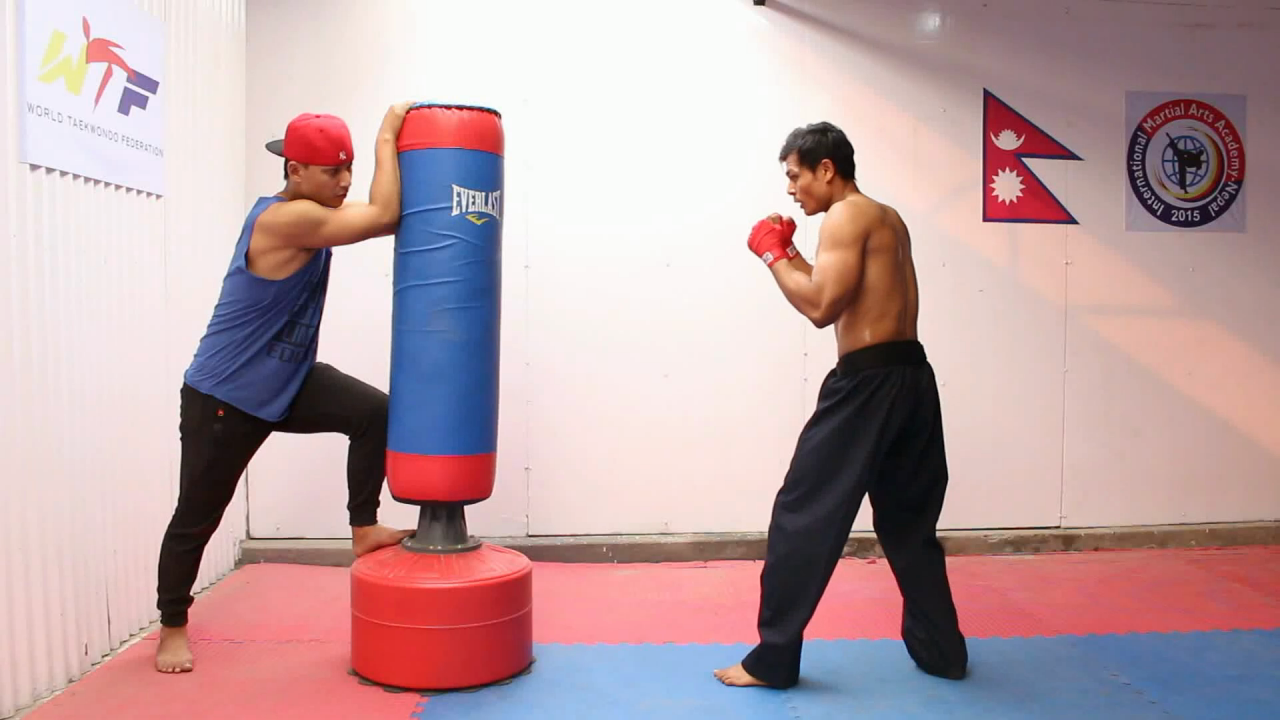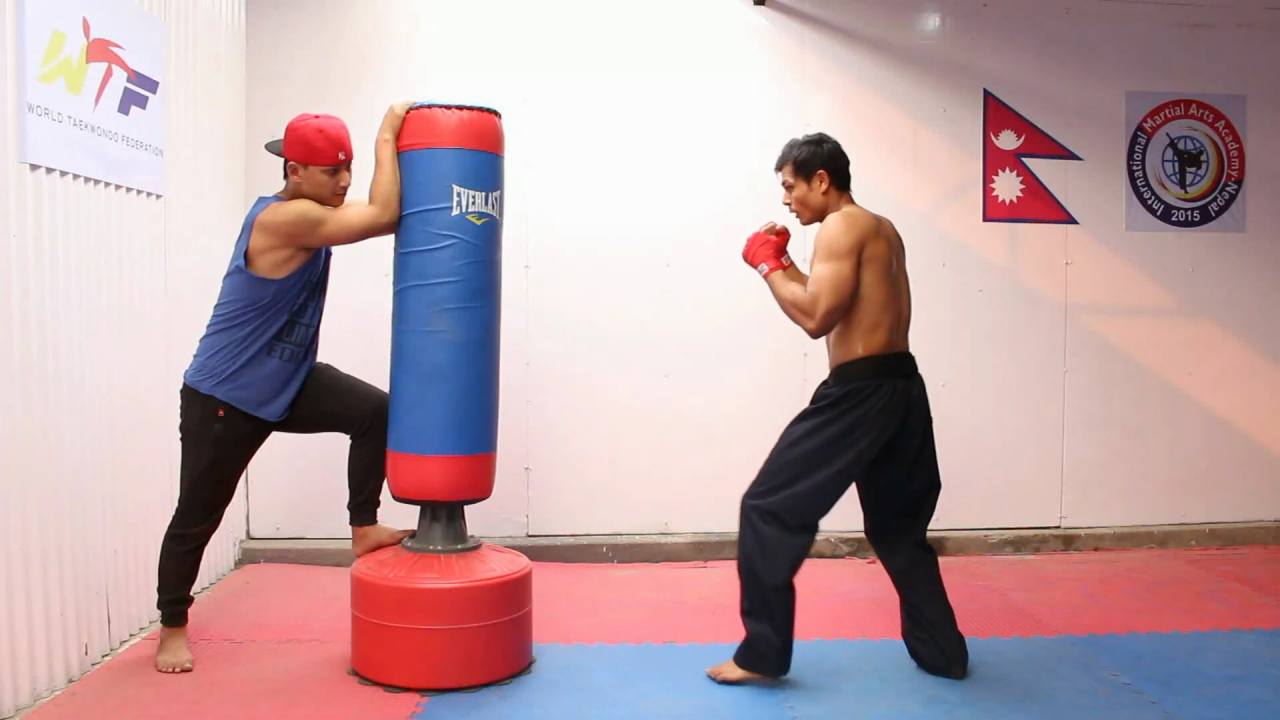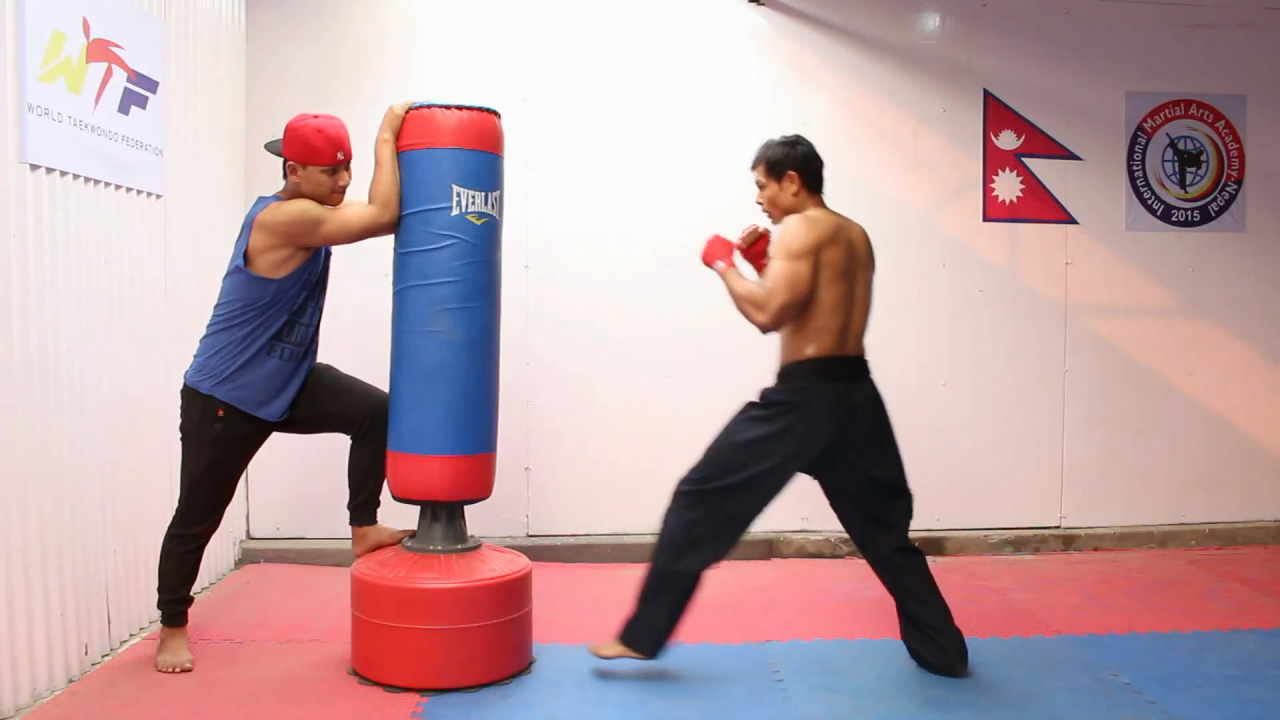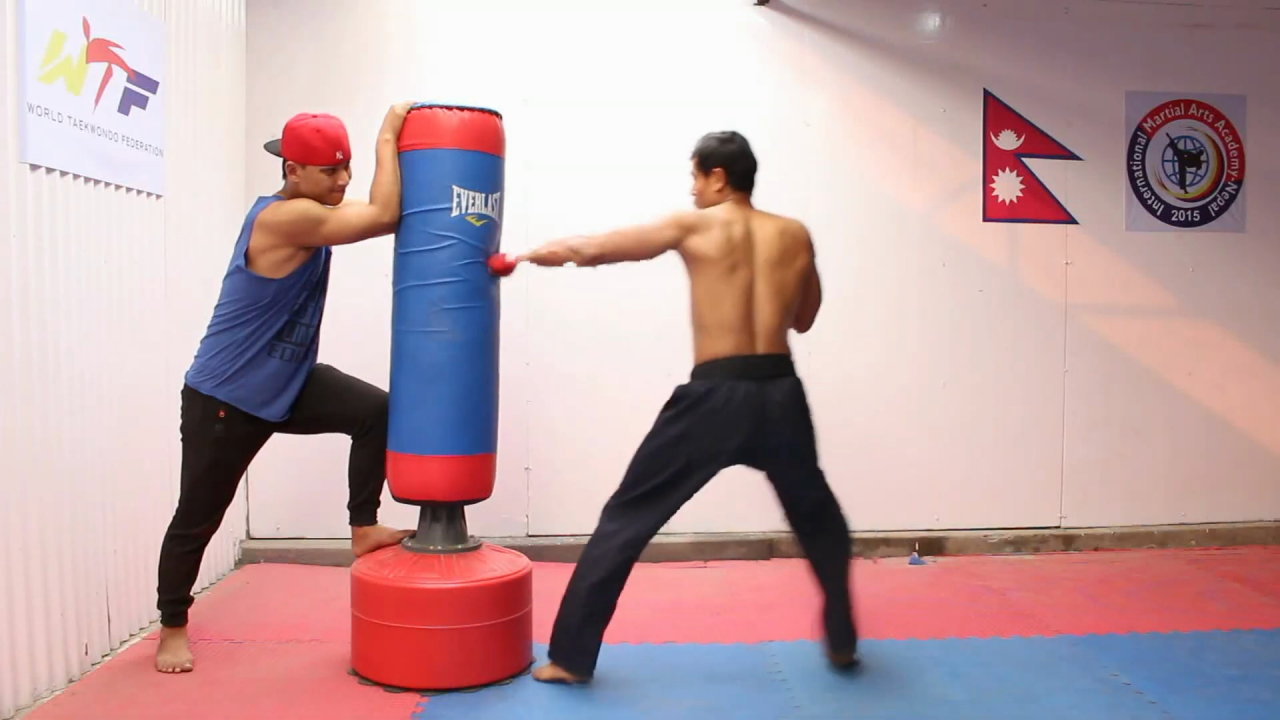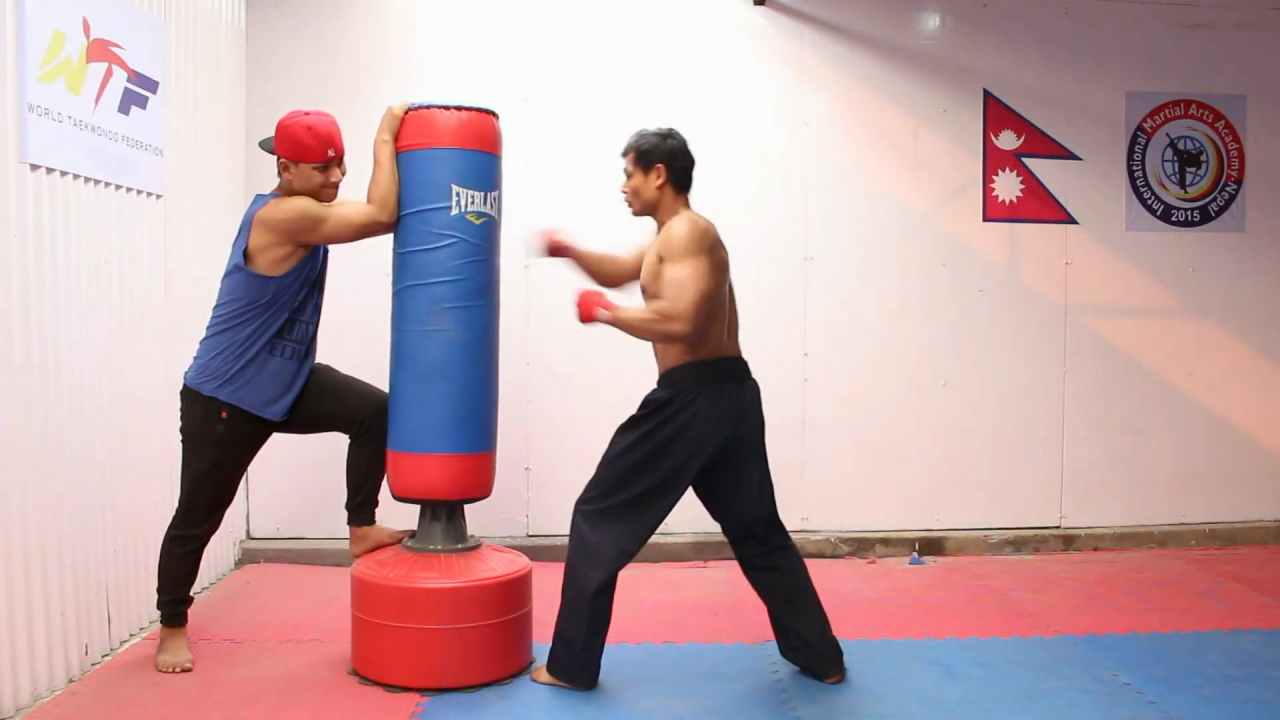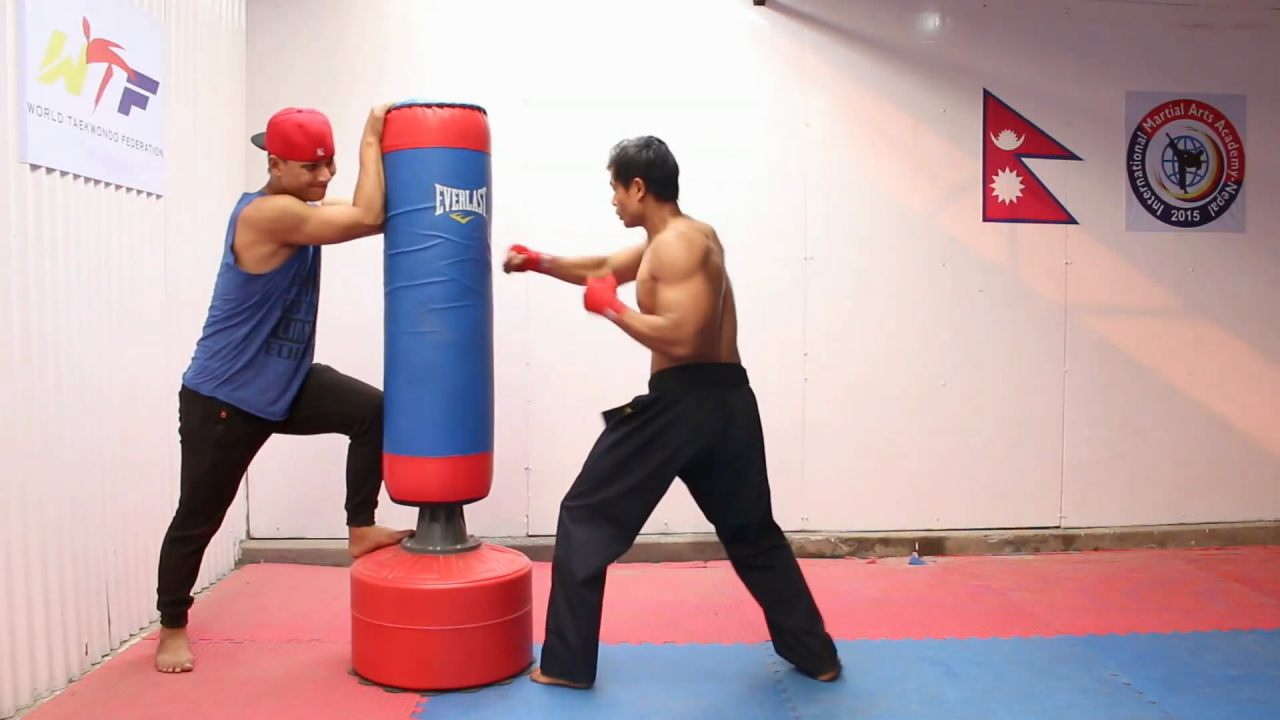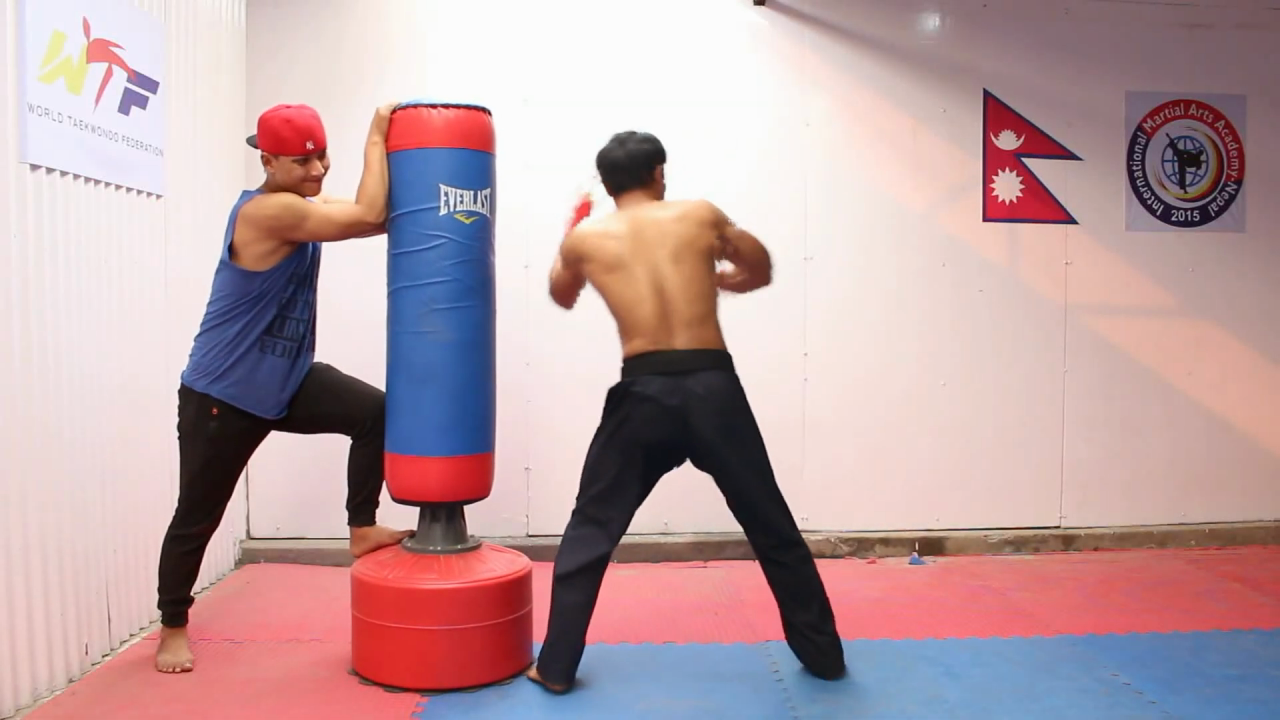
dt=0.7s
person 1, frame 1
left shoulder: (315, 212)
right shoulder: (284, 220)
left elbow: (381, 216)
right elbow: (381, 218)
right wrist: (388, 136)
left hip: (289, 381)
right hip: (223, 395)
left knee: (374, 413)
right knee: (198, 516)
left ankle: (363, 529)
right ankle: (173, 628)
person 1, frame 2
left shoulder: (314, 212)
right shoulder: (282, 219)
left elbow: (383, 216)
right elbow: (380, 217)
right wrist: (388, 135)
left hip: (289, 382)
right hip: (223, 395)
left knee: (375, 412)
right knee: (198, 517)
left ankle: (363, 529)
right ankle: (172, 628)
person 1, frame 3
left shoulder: (313, 211)
right shoulder: (282, 218)
left elbow: (382, 215)
right elbow: (381, 217)
right wrist: (388, 136)
left hip: (288, 382)
right hip: (224, 395)
left knee: (375, 412)
right knee: (198, 516)
left ankle: (363, 529)
right ankle: (173, 628)
person 1, frame 4
left shoulder: (313, 211)
right shoulder: (282, 218)
left elbow: (383, 215)
right elbow: (382, 217)
right wrist: (389, 136)
left hip: (288, 383)
right hip: (224, 396)
left knee: (376, 412)
right knee: (198, 517)
left ankle: (363, 529)
right ankle: (172, 628)
person 1, frame 5
left shoulder: (310, 209)
right shoulder: (281, 215)
left elbow: (380, 217)
right elbow: (379, 215)
right wrist: (386, 138)
left hip: (287, 383)
right hip: (223, 396)
left knee: (374, 410)
right knee: (198, 517)
left ankle: (361, 529)
right ankle: (172, 628)
person 1, frame 6
left shoulder: (304, 209)
right shoulder: (266, 213)
left elbow: (373, 217)
right elbow: (365, 218)
right wrist: (371, 140)
left hip: (288, 383)
right hip: (223, 396)
left knee: (373, 411)
right knee: (199, 518)
left ankle: (360, 529)
right ankle: (172, 628)
person 1, frame 7
left shoulder: (305, 204)
right shoulder: (267, 211)
left elbow: (376, 218)
right elbow: (367, 216)
right wrist: (376, 139)
left hip: (288, 381)
right hip: (221, 394)
left knee: (374, 412)
right knee: (197, 517)
left ankle: (362, 530)
right ankle: (173, 629)
person 2, frame 1
left shoulder: (846, 216)
right shoulder: (888, 218)
left elbow: (821, 307)
left wrist: (772, 254)
right wrist: (791, 253)
left hip: (869, 382)
right hip: (909, 378)
left knee: (803, 513)
right knee: (909, 520)
left ankle: (774, 659)
right ankle: (941, 650)
person 2, frame 2
left shoulder: (841, 227)
right shoulder: (883, 229)
left elbow: (816, 318)
left wrist: (765, 266)
right wrist: (783, 262)
left hip: (860, 393)
right hip: (901, 389)
left knee: (768, 509)
right knee: (900, 528)
left ankle: (763, 652)
right ankle: (942, 651)
person 2, frame 3
left shoulder: (801, 229)
right shoulder: (855, 236)
left elbow: (768, 315)
left wrist: (724, 263)
right wrist: (762, 263)
left hip: (804, 396)
right hip: (855, 395)
left knee: (701, 502)
right knee: (883, 528)
left ankle: (643, 634)
right ankle: (942, 650)
person 2, frame 4
left shoulder: (691, 225)
right shoulder: (795, 234)
left elbow: (596, 249)
left wrist: (524, 254)
left hip: (715, 395)
right hip: (779, 391)
left knee: (626, 517)
right knee: (816, 515)
left ankle: (570, 656)
right ankle: (841, 639)
person 2, frame 5
left shoulder: (684, 234)
right shoulder: (686, 235)
left elbow: (677, 321)
right elbow: (622, 273)
left wrist: (606, 312)
right wrist: (571, 252)
left hip: (690, 400)
right hip: (732, 395)
left knee: (600, 522)
right knee: (760, 533)
left ankle: (571, 666)
right ankle: (822, 657)
person 2, frame 6
left shoulder: (674, 245)
right shoulder: (697, 232)
left elbow: (677, 335)
right elbow: (613, 266)
left wrist: (609, 306)
right wrist: (543, 262)
left hip: (682, 401)
right hip: (732, 399)
left knee: (587, 519)
right knee: (755, 535)
left ankle: (567, 662)
right ankle: (815, 654)
person 2, frame 7
left shoulder: (587, 238)
right shoulder: (700, 215)
left elbow: (562, 296)
right elbow: (761, 272)
left hip: (643, 393)
right hip: (712, 385)
left knee: (592, 528)
right knee: (770, 524)
left ankle: (556, 665)
right ankle: (824, 653)
